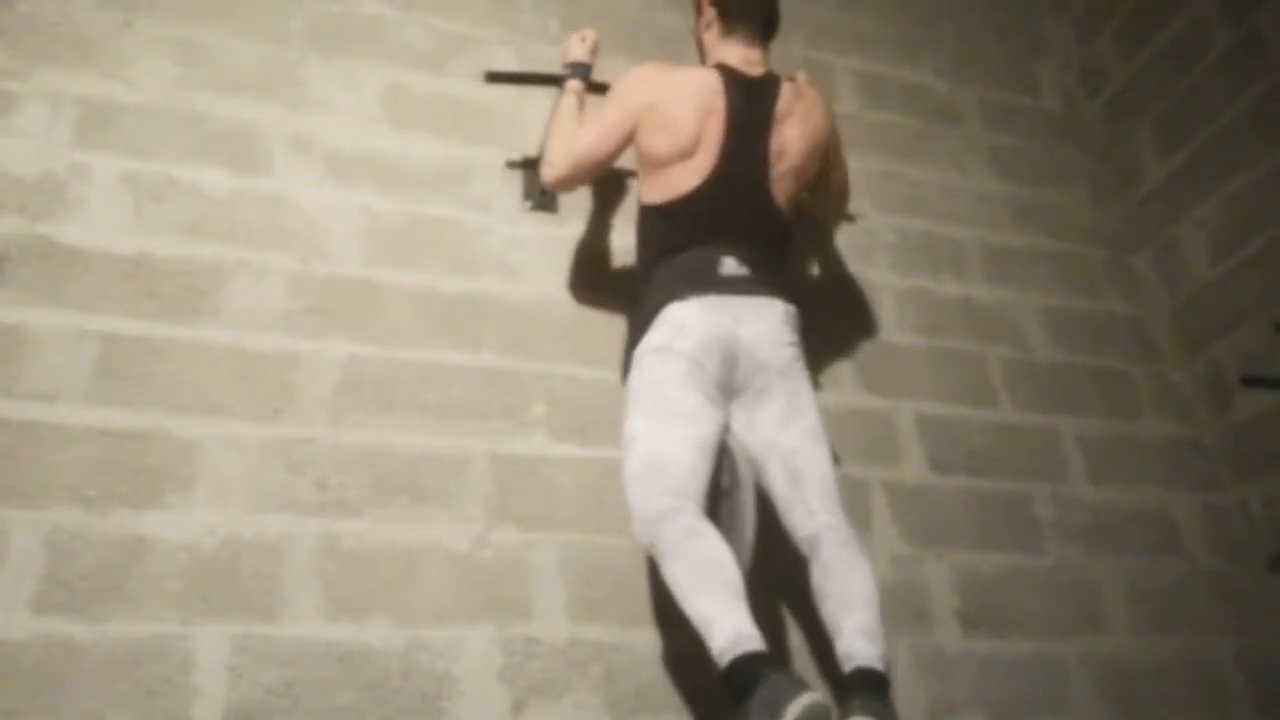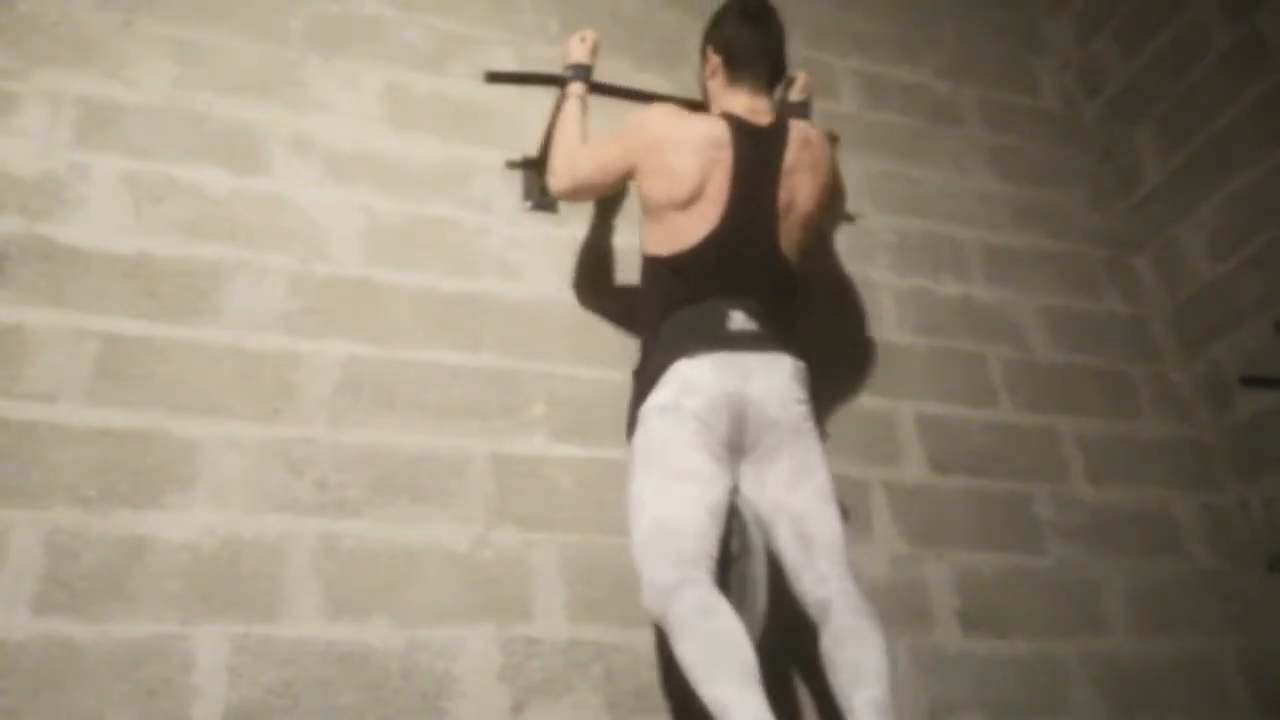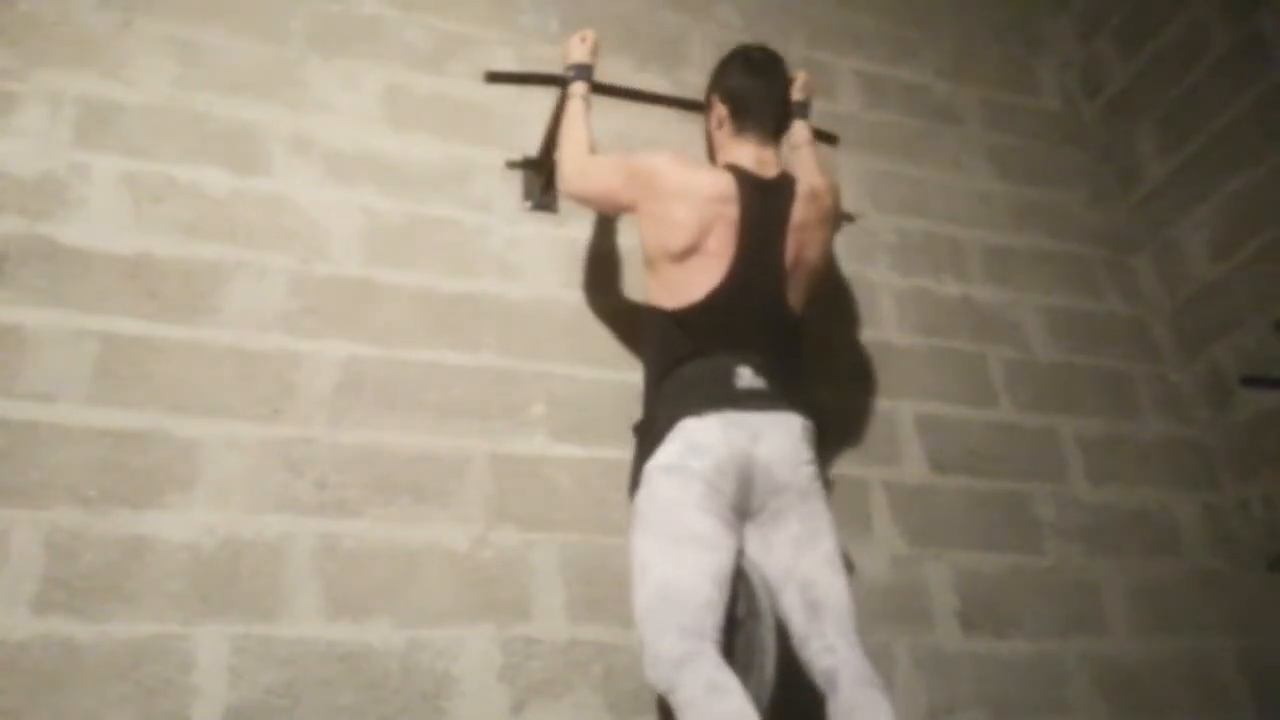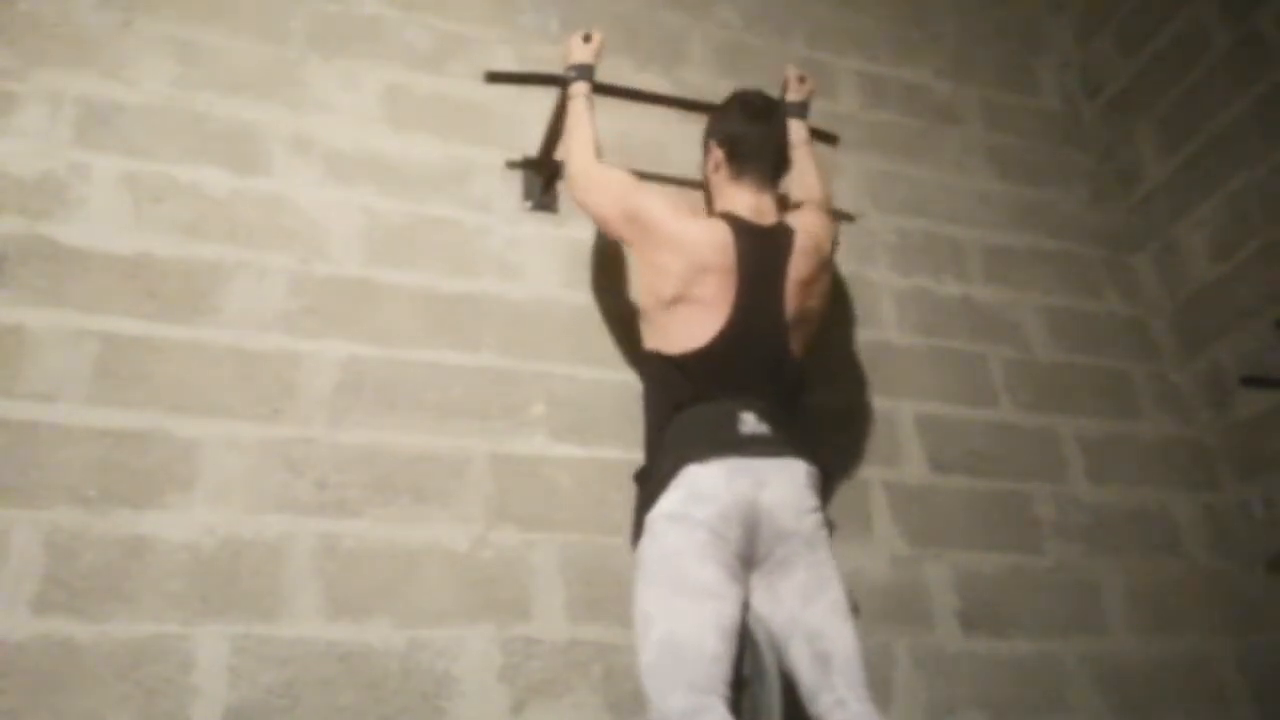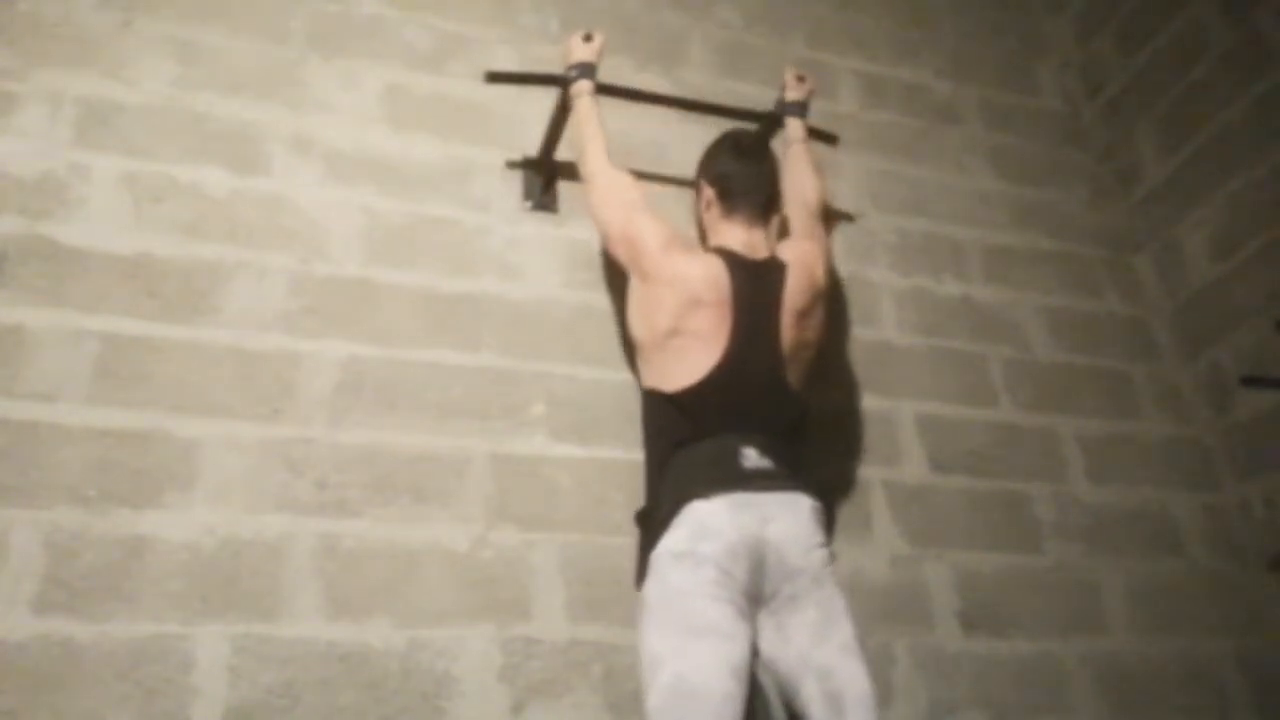
dt=0.3s
person 1, frame 1
left shoulder: (656, 88)
right shoulder: (809, 110)
left elbow: (557, 169)
right elbow: (832, 204)
left wrist: (574, 76)
left hip: (683, 323)
right hip: (768, 322)
left knee: (668, 506)
right knee: (822, 518)
person 1, frame 2
left shoulder: (663, 132)
right shoulder: (815, 154)
left elbow: (564, 178)
left wrist: (576, 83)
left hip: (689, 380)
right hip: (777, 378)
left knee: (676, 574)
right knee: (830, 586)
person 1, frame 3
left shoulder: (670, 183)
right shoulder: (817, 203)
left elbow: (573, 174)
left wrist: (578, 81)
right wrist: (800, 120)
left hip: (693, 438)
right hip: (784, 436)
left knee: (682, 646)
right knee: (838, 652)
person 1, frame 4
left shoulder: (671, 235)
right shoulder: (813, 243)
left elbow: (584, 171)
right elbow: (813, 197)
left wrist: (579, 79)
right wrist: (796, 118)
left hip: (696, 486)
right hip: (788, 482)
person 1, frame 5
left shoulder: (668, 270)
right shoulder: (805, 275)
left elbow: (600, 172)
right elbow: (807, 203)
left wrist: (582, 78)
right wrist: (794, 118)
left hip: (698, 522)
right hip: (794, 516)
